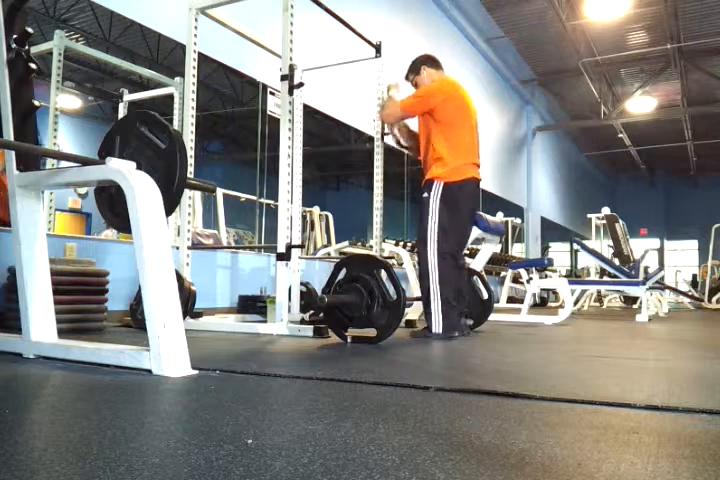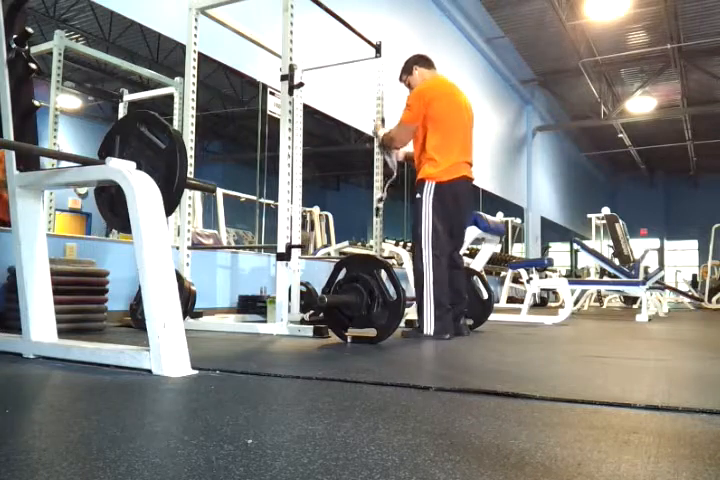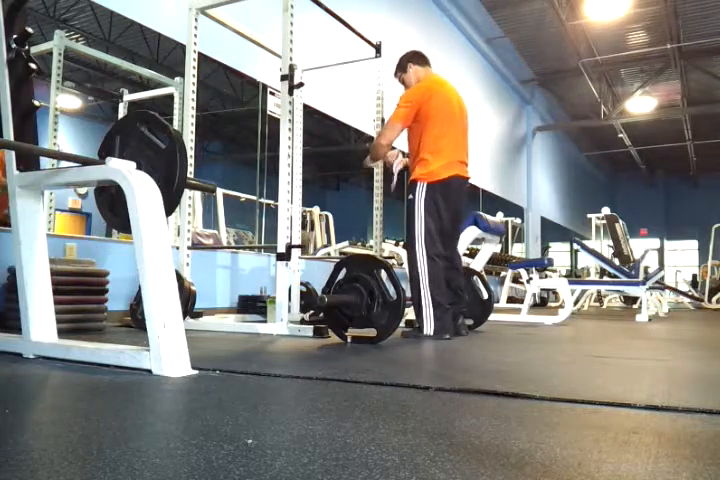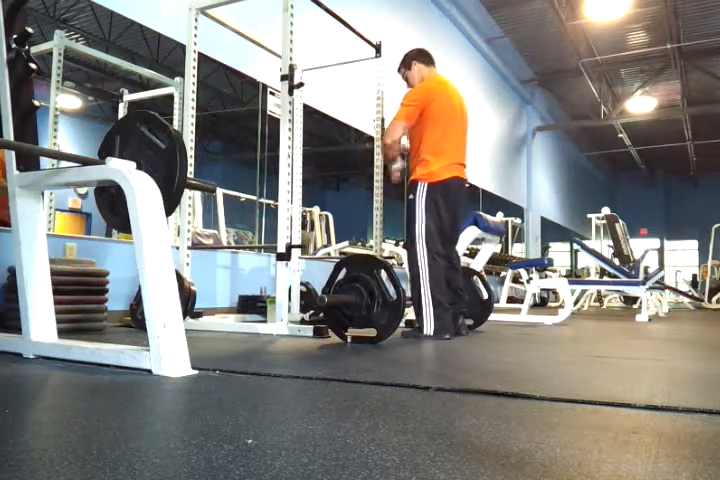
dt=0.4s
person 1, frame 1
left shoulder: (435, 90)
right shoulder: (459, 95)
left elbow: (387, 116)
left wrist: (391, 96)
right wrist: (402, 131)
left hip: (446, 181)
right hip: (466, 180)
left knee: (434, 250)
right knee: (451, 252)
left ankle: (441, 323)
right ankle: (454, 319)
person 1, frame 2
left shoulder: (424, 92)
right shoulder: (459, 95)
left elbow: (399, 138)
left wrist: (382, 137)
right wrist: (407, 155)
left hip: (438, 181)
right hip: (460, 179)
left knee: (429, 251)
right knee: (449, 251)
left ankle: (434, 324)
right ankle: (456, 319)
person 1, frame 3
left shoulder: (419, 92)
right shoulder: (453, 93)
left elbow: (385, 139)
left wrist: (374, 159)
right wrist: (406, 159)
left hip: (432, 181)
right hip: (456, 178)
left knee: (425, 251)
right knee: (446, 250)
left ankle: (434, 324)
right ankle: (455, 318)
person 1, frame 4
left shoulder: (422, 92)
right shoulder: (454, 94)
left elbow: (391, 138)
left wrist: (392, 163)
right wrist: (404, 155)
left hip: (431, 181)
right hip: (454, 179)
left knee: (425, 251)
right knee: (445, 250)
left ankle: (434, 324)
right ankle: (455, 318)
